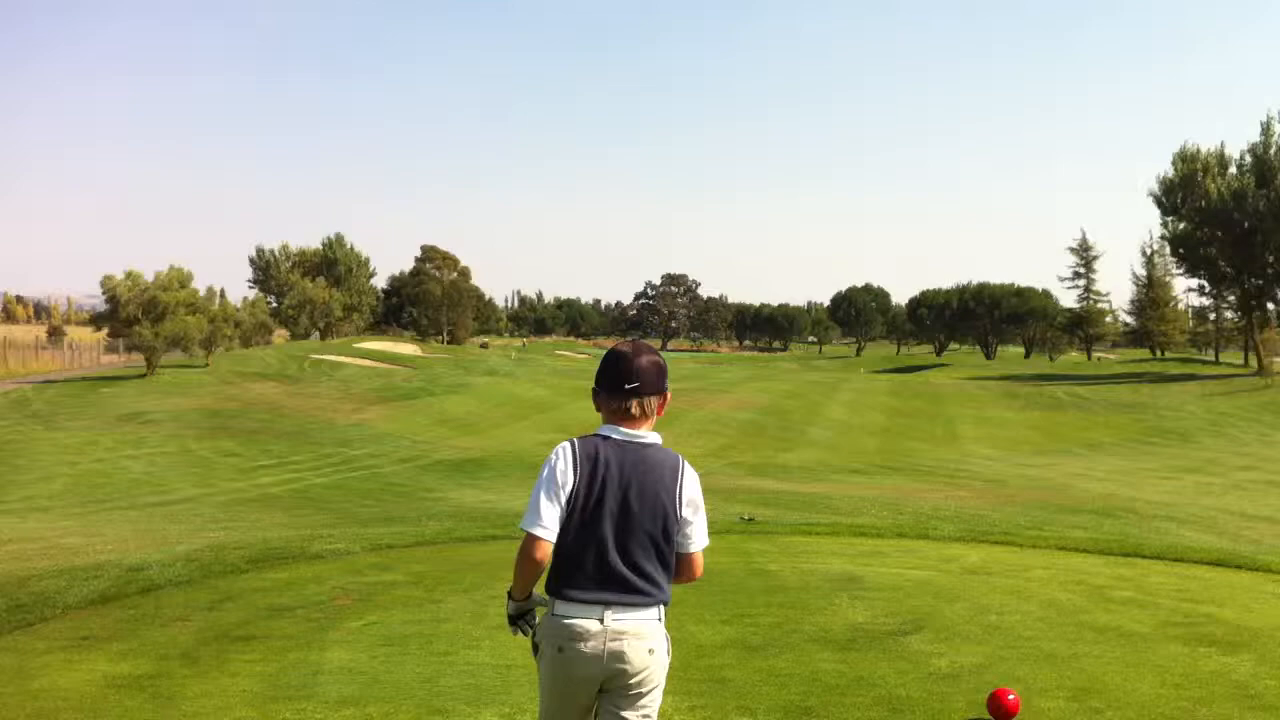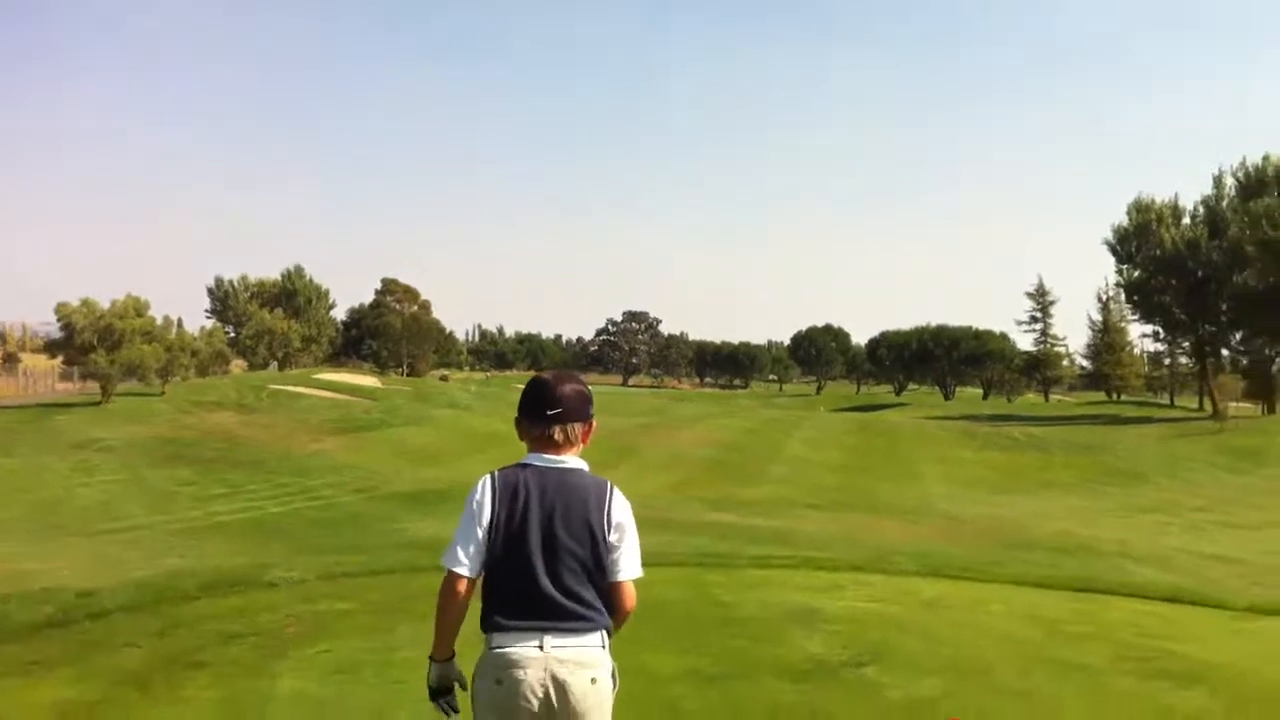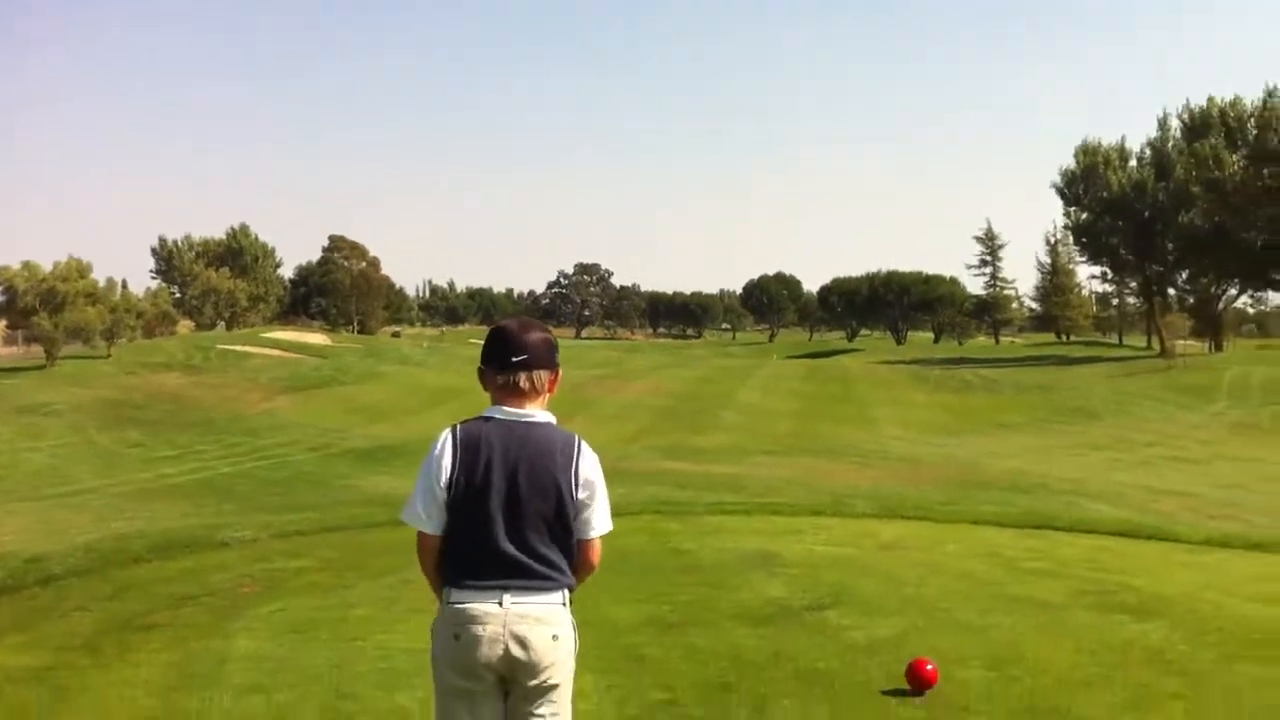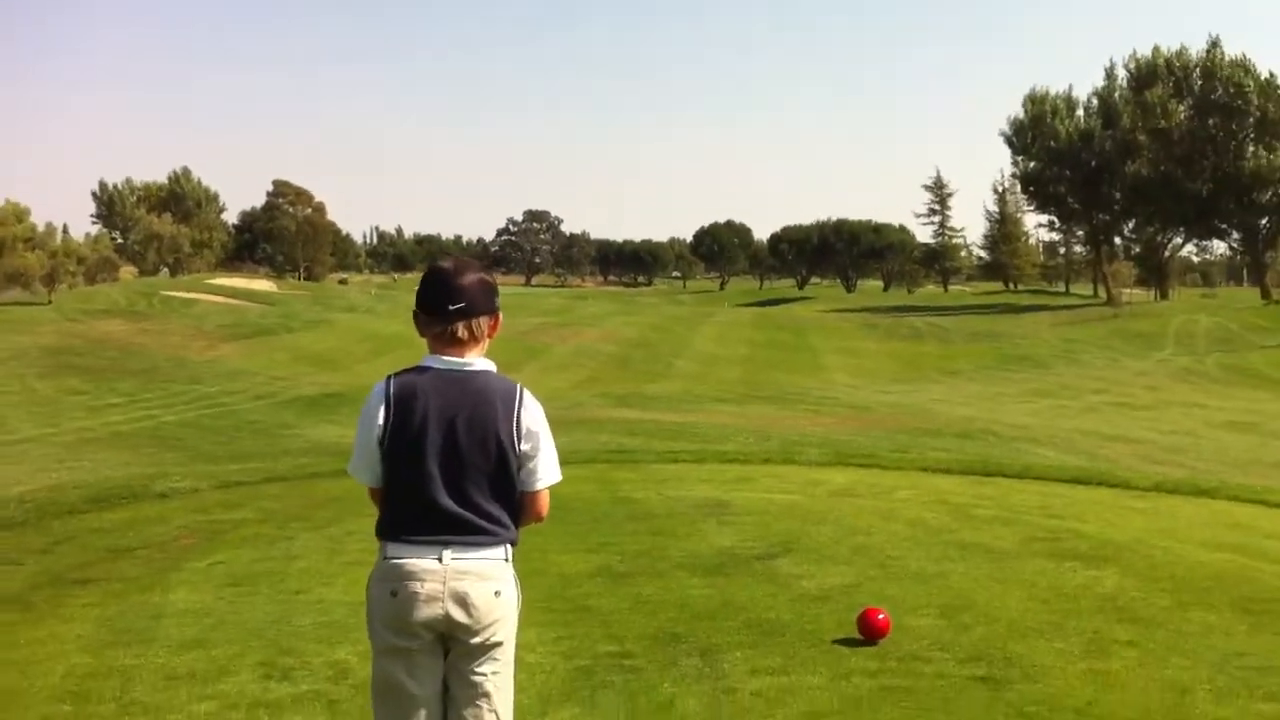
dt=0.5s
person 1, frame 1
left shoulder: (569, 457)
right shoulder: (679, 473)
left elbow: (538, 552)
right elbow: (691, 568)
left wrist: (518, 597)
left hip: (571, 627)
right hip: (642, 635)
person 1, frame 2
left shoulder: (492, 489)
right shoulder: (608, 498)
left elbow: (458, 587)
right elbow: (624, 601)
left wrist: (441, 658)
left hip: (510, 662)
right hip: (585, 664)
person 1, frame 3
left shoulder: (453, 443)
right shoulder: (576, 453)
left elbow: (428, 545)
right elbow: (589, 556)
left hip: (467, 620)
right hip: (544, 621)
person 1, frame 4
left shoulder: (389, 394)
right shoulder: (518, 402)
left elbow: (377, 492)
right elbow: (536, 507)
left hip: (405, 575)
right hip: (486, 577)
